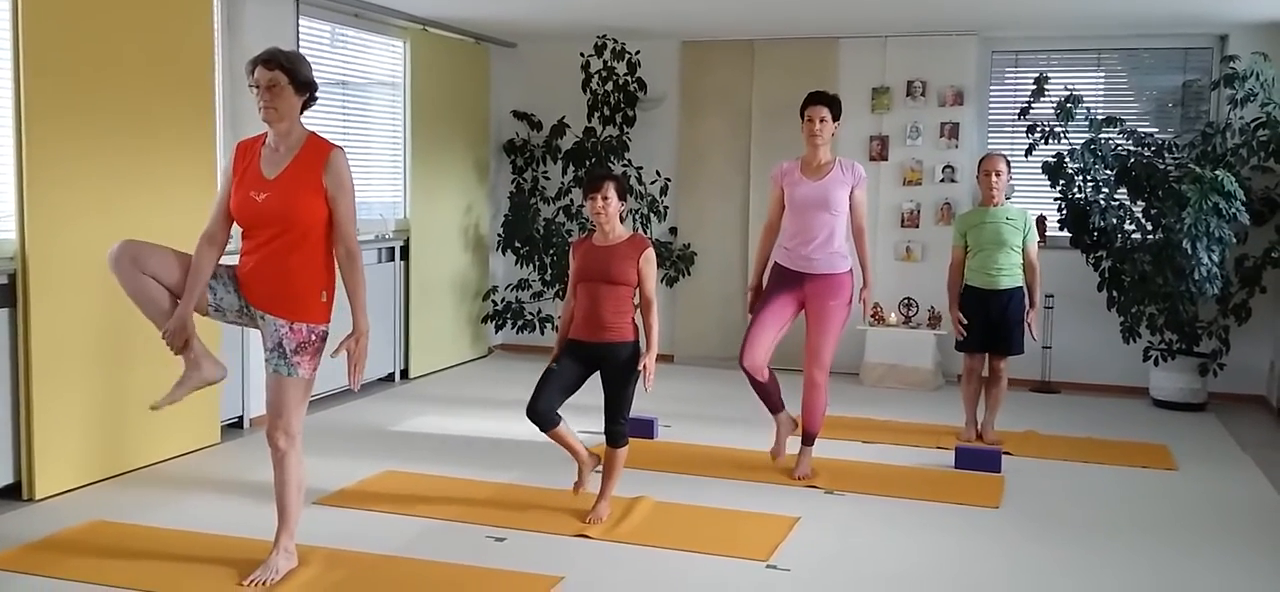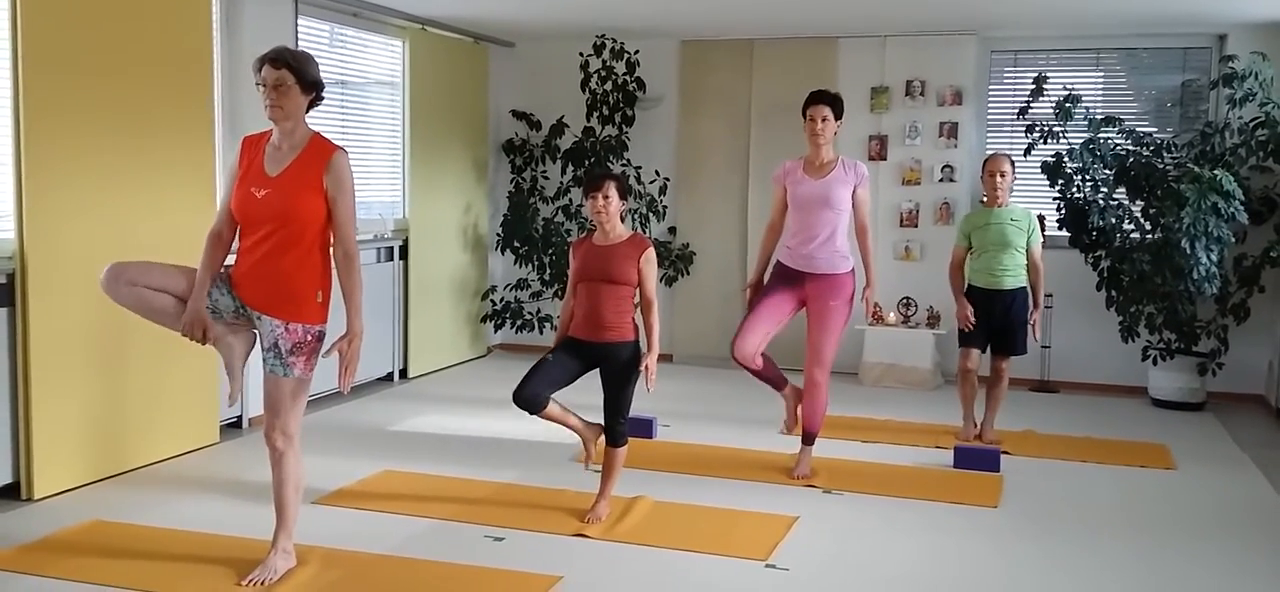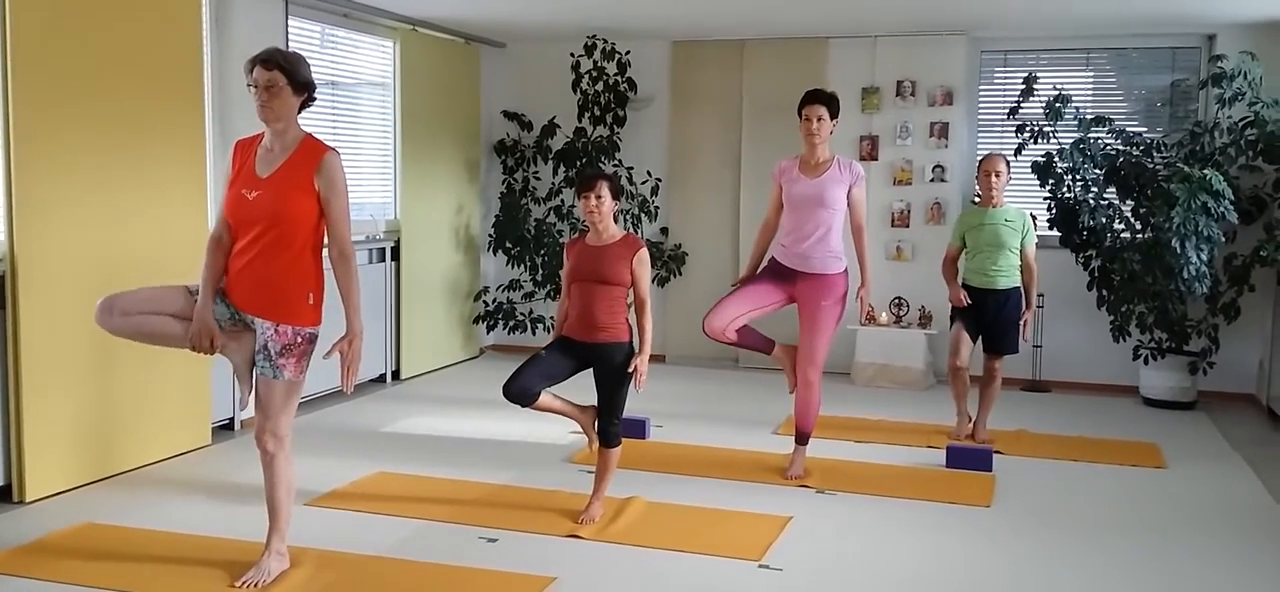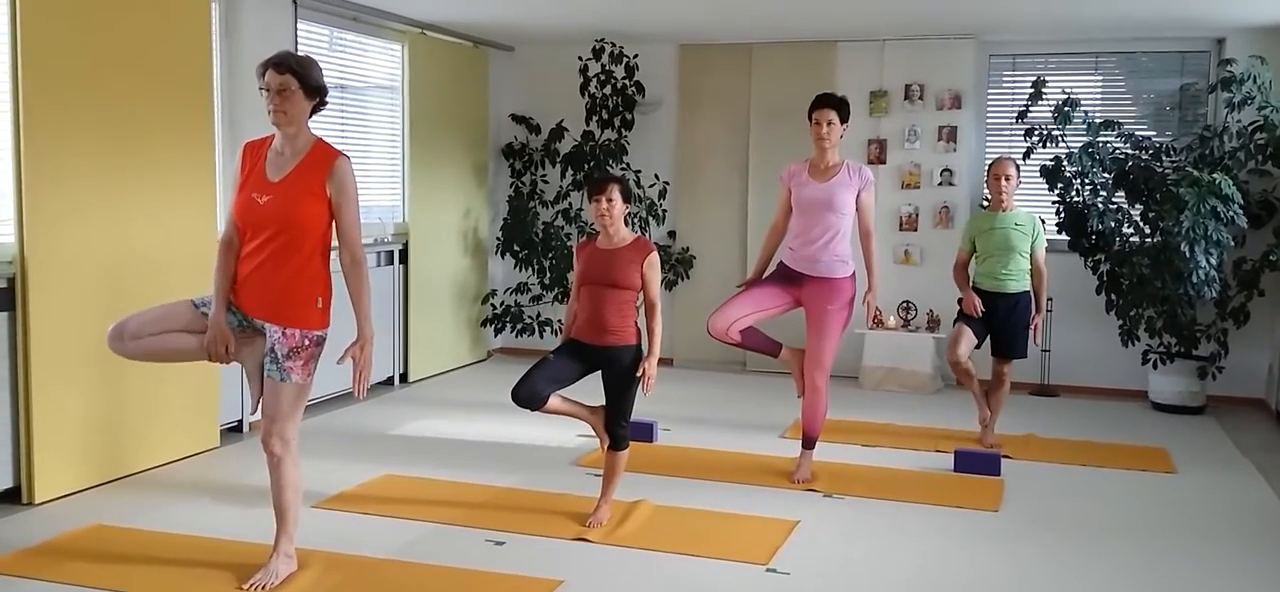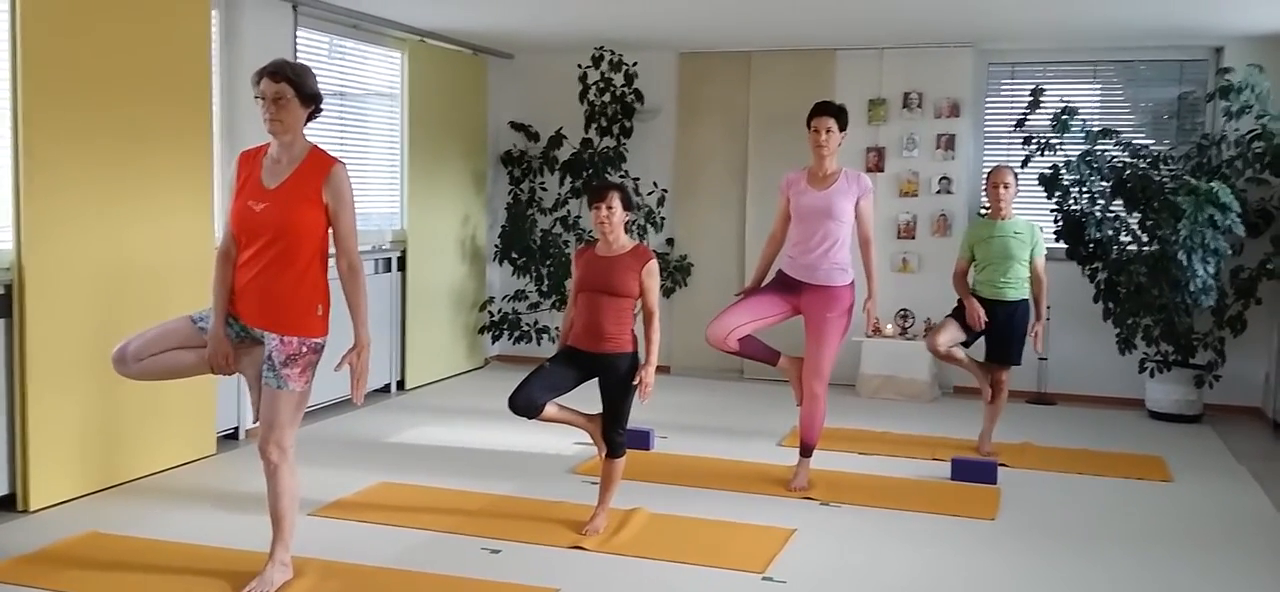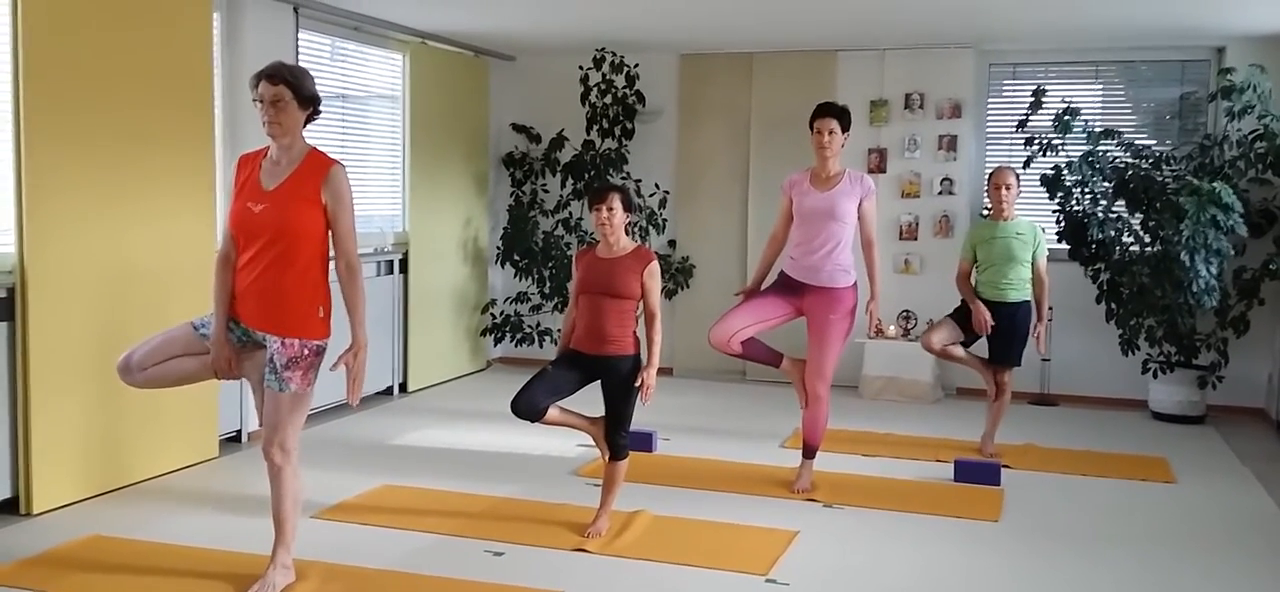
dt=0.4s
person 1, frame 1
left shoulder: (328, 160)
right shoulder: (243, 153)
left elbow: (347, 247)
right elbow: (215, 234)
left wrist: (360, 325)
right wrist: (186, 305)
left hip: (298, 311)
right hip: (244, 292)
left knee: (282, 432)
right knee: (126, 256)
right ankle: (198, 361)
person 1, frame 2
left shoulder: (330, 160)
right shoulder: (248, 149)
left elbow: (346, 248)
right elbow: (223, 230)
left wrist: (355, 328)
right wrist: (197, 300)
left hip: (295, 310)
right hip: (241, 292)
left knee: (280, 433)
right knee: (117, 278)
right ankle: (230, 338)
person 1, frame 3
left shoulder: (321, 161)
right shoulder: (241, 152)
left elbow: (341, 249)
right elbow: (221, 236)
left wrist: (354, 329)
right wrist: (203, 310)
left hip: (288, 313)
right hip: (234, 298)
left knee: (271, 435)
right knee: (111, 312)
right ankle: (234, 344)
person 1, frame 4
left shoulder: (333, 166)
right shoulder: (250, 154)
left elbow: (353, 254)
right elbow: (230, 239)
left wrist: (366, 333)
right wrist: (217, 315)
left hip: (296, 317)
right hip: (242, 304)
left knee: (277, 438)
right knee: (123, 337)
right ankle: (244, 351)
person 1, frame 5
left shoulder: (328, 173)
right shoulder: (245, 163)
left elbow: (349, 261)
right elbow: (228, 249)
left wrist: (362, 340)
right wrist: (217, 326)
left hip: (295, 326)
right hip: (240, 315)
left knee: (274, 447)
right knee: (127, 359)
right ankle: (243, 360)
person 1, frame 6
left shoulder: (328, 174)
right shoulder: (245, 166)
left elbow: (348, 262)
right elbow: (228, 253)
left wrist: (359, 340)
right wrist: (220, 332)
left hip: (296, 328)
right hip: (242, 319)
left knee: (278, 448)
right knee: (132, 367)
right ankle: (246, 363)
person 2, frame 1
left shoulder: (852, 173)
right shoulder: (784, 172)
left elbow: (859, 229)
right elbow: (771, 226)
left wrist: (868, 281)
right wrist: (756, 278)
left hip: (832, 279)
right hip: (786, 275)
left knee: (817, 371)
right knee: (751, 358)
left ankle: (806, 453)
right ankle: (783, 419)
person 2, frame 2
left shoulder: (854, 172)
right shoulder: (787, 171)
left elbow: (863, 228)
right elbow: (775, 226)
left wrist: (871, 281)
right wrist: (757, 275)
left hip: (834, 278)
right hip: (788, 273)
left knee: (818, 371)
right knee: (744, 350)
left ankle: (806, 452)
right ankle: (788, 392)
person 2, frame 3
left shoulder: (849, 171)
right shoulder: (784, 170)
left elbow: (859, 228)
right elbow: (770, 224)
left wrist: (866, 281)
right wrist: (749, 271)
left hip: (826, 278)
right hip: (781, 270)
left knee: (810, 371)
right knee: (716, 323)
left ankle: (799, 453)
right ankle: (782, 353)
person 2, frame 4
left shoulder: (859, 176)
right shoulder: (793, 173)
left elbow: (867, 233)
right elbow: (778, 227)
left wrist: (873, 285)
right wrist: (756, 274)
left hip: (834, 282)
right hip: (789, 274)
left knee: (817, 376)
right knee: (720, 324)
left ankle: (806, 456)
right ankle: (789, 355)
person 2, frame 5
left shoulder: (858, 183)
right shoulder: (792, 182)
left elbow: (866, 240)
right elbow: (777, 236)
left wrist: (872, 294)
right wrist: (755, 282)
left hip: (833, 290)
right hip: (788, 282)
left knee: (815, 384)
right knee: (719, 332)
left ankle: (803, 464)
right ankle: (788, 364)
person 2, frame 6
left shoulder: (861, 185)
right shoulder: (794, 183)
left elbow: (869, 242)
right elbow: (778, 237)
left wrist: (875, 295)
right wrist: (755, 283)
left hip: (836, 292)
right hip: (790, 284)
left knee: (818, 386)
right knee: (721, 336)
left ankle: (806, 466)
right ankle: (790, 366)
person 3, frame 1
left shoulder: (640, 248)
right shoulder: (579, 248)
left elbow: (649, 303)
right elbow: (570, 301)
left wrist: (651, 351)
right wrist: (558, 347)
left hip: (621, 347)
right hip: (580, 345)
left knee: (616, 425)
right knee: (538, 409)
left ankle: (604, 500)
right ankle: (585, 458)
person 3, frame 2
left shoulder: (640, 248)
right shoulder: (579, 247)
left elbow: (649, 303)
right elbow: (570, 299)
left wrist: (652, 352)
right wrist: (556, 346)
left hip: (621, 347)
right hip: (578, 343)
left knee: (616, 424)
right knee: (526, 395)
left ankle: (603, 499)
right ankle: (585, 429)
person 3, frame 3
left shoulder: (634, 248)
right shoulder: (572, 247)
left elbow: (643, 303)
right elbow: (565, 299)
left wrist: (644, 353)
right wrist: (553, 345)
left hip: (615, 347)
right hip: (573, 342)
left knee: (610, 424)
right knee: (516, 388)
left ankle: (597, 500)
right ankle: (582, 415)
person 3, frame 4
left shoulder: (644, 251)
right shoulder: (583, 250)
left elbow: (653, 307)
right elbow: (574, 302)
left wrist: (653, 356)
right wrist: (561, 346)
left hip: (623, 349)
right hip: (581, 345)
left knee: (618, 427)
right knee: (525, 393)
left ankle: (605, 503)
right ankle: (593, 415)
person 3, frame 5
left shoulder: (643, 259)
right shoulder: (582, 256)
left elbow: (652, 315)
right elbow: (572, 308)
left wrist: (650, 364)
right wrist: (558, 352)
left hip: (619, 357)
right hip: (578, 352)
left knee: (614, 435)
right knee: (522, 401)
left ankle: (602, 511)
right ankle: (589, 423)
person 3, frame 6
left shoulder: (644, 260)
right shoulder: (582, 258)
left elbow: (653, 316)
right elbow: (572, 310)
left wrist: (652, 365)
right wrist: (559, 356)
left hip: (622, 359)
right hip: (580, 355)
left knee: (617, 437)
right knee: (524, 405)
left ankle: (604, 514)
right ankle: (592, 426)
person 4, frame 1
left shoulder: (1022, 218)
right shoulder: (965, 220)
left elbow: (1031, 265)
right elbow: (956, 266)
left wrist: (1033, 306)
right wrist: (953, 306)
left hip: (1010, 296)
right hip: (974, 295)
left knee: (998, 365)
right knee: (972, 365)
left ankle: (988, 425)
right ankle: (970, 422)
person 4, frame 2
left shoulder: (1027, 219)
right shoulder: (970, 220)
left elbow: (1035, 265)
right elbow: (956, 264)
left wrist: (1037, 306)
right wrist: (960, 300)
left hip: (1013, 297)
right hip: (978, 295)
left knee: (1000, 366)
right knee: (967, 364)
left ankle: (988, 425)
right ankle: (968, 421)
person 4, frame 3
left shoulder: (1021, 219)
right shoulder: (966, 218)
left elbow: (1029, 266)
right elbow: (950, 259)
left wrist: (1030, 307)
right wrist: (953, 286)
left hip: (1006, 297)
right hip: (971, 294)
left knee: (993, 365)
right knee: (957, 361)
left ankle: (981, 424)
right ankle: (963, 417)
person 4, frame 4
left shoulder: (1031, 222)
right shoulder: (976, 222)
left elbow: (1039, 270)
right elbow: (960, 265)
left wrist: (1040, 310)
right wrist: (966, 292)
left hip: (1016, 300)
right hip: (981, 297)
left knee: (1003, 369)
right knee: (956, 355)
left ankle: (989, 428)
right ankle: (981, 399)
person 4, frame 5
left shoulder: (1031, 231)
right shoulder: (974, 230)
left elbow: (1039, 278)
right elbow: (959, 274)
left wrist: (1040, 318)
right wrist: (969, 301)
left hip: (1014, 307)
right hip: (979, 303)
left knee: (1001, 377)
right knee: (935, 342)
left ankle: (986, 436)
right ankle: (978, 371)
person 4, frame 6
left shoulder: (1033, 232)
right shoulder: (976, 231)
left elbow: (1040, 279)
right elbow: (963, 276)
left wrist: (1041, 319)
right wrist: (975, 305)
left hip: (1016, 309)
right hip: (981, 306)
left knee: (1003, 378)
right knee: (931, 341)
left ankle: (988, 438)
right ankle: (982, 366)
